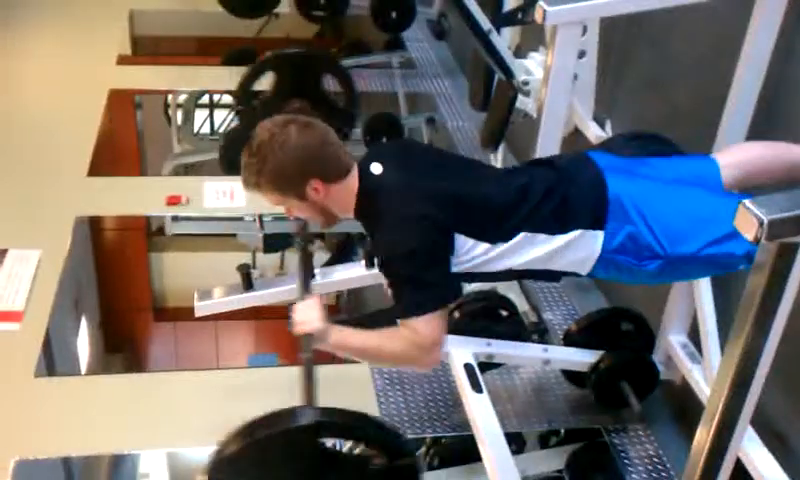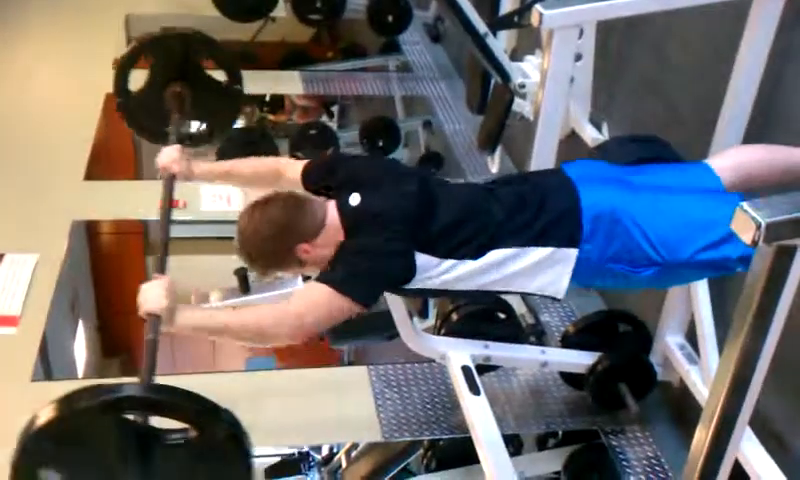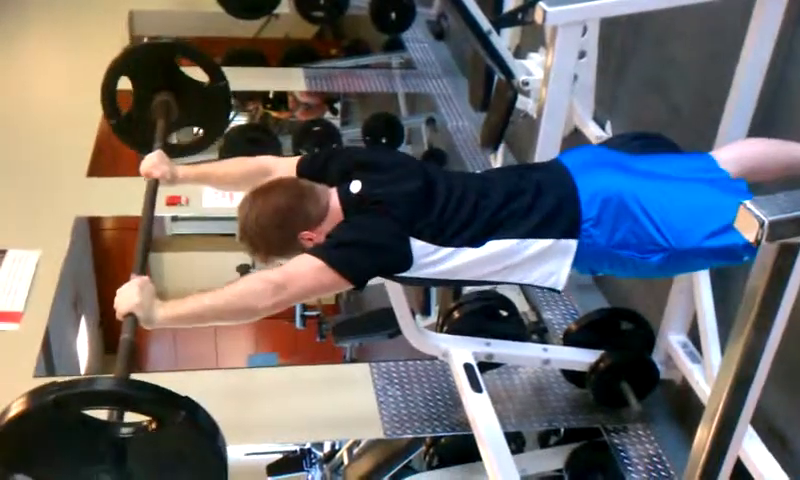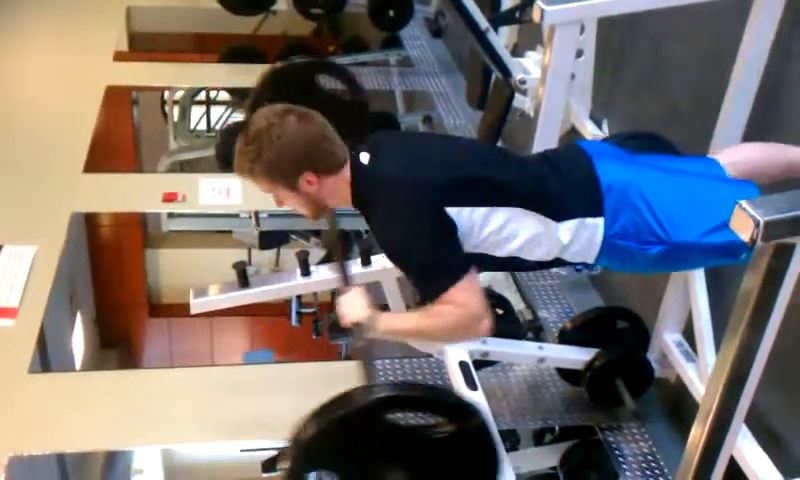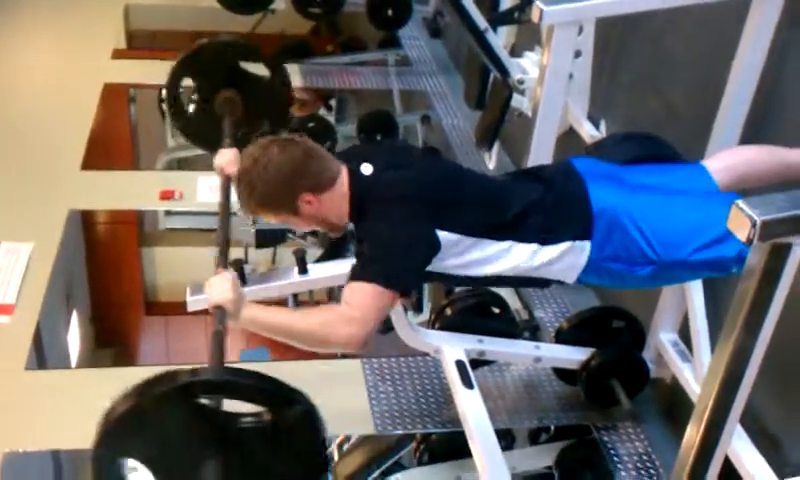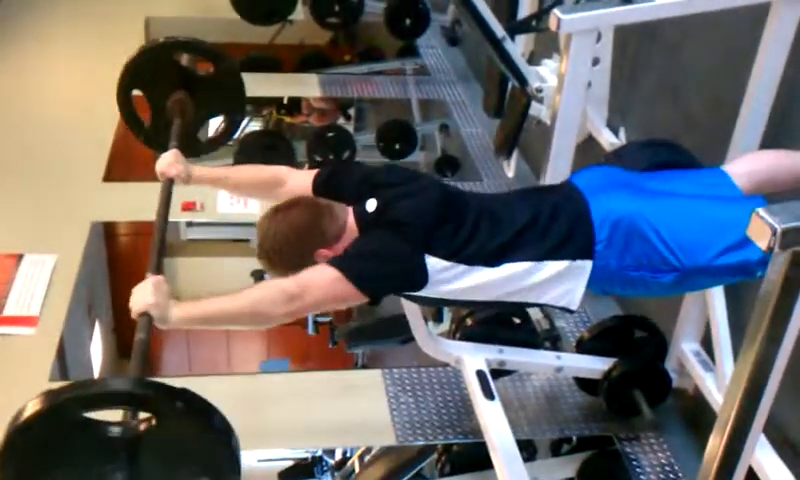
dt=0.7s
person 1, frame 1
left shoulder: (403, 234)
right shoulder: (380, 158)
left elbow: (423, 349)
left wrist: (326, 334)
right wrist: (284, 159)
left hip: (608, 229)
right hip: (583, 180)
right knee: (725, 175)
person 1, frame 2
left shoulder: (376, 245)
right shoulder: (351, 175)
left elbow: (292, 321)
right elbow: (280, 170)
left wrist: (177, 314)
right wrist: (195, 168)
left hip: (587, 237)
right hip: (569, 190)
right knee: (717, 178)
person 1, frame 3
left shoulder: (373, 233)
right shoulder: (350, 168)
left elbow: (274, 291)
right elbow: (268, 168)
left wrist: (157, 311)
right wrist: (179, 171)
left hip: (590, 225)
right hip: (574, 177)
right knee: (722, 171)
person 1, frame 4
left shoulder: (403, 218)
right shoulder: (372, 152)
left elbow: (472, 319)
left wrist: (374, 320)
left hip: (603, 216)
right hip: (585, 170)
right knee: (719, 173)
person 1, frame 5
left shoulder: (392, 224)
right shoulder: (362, 162)
left elbow: (348, 330)
right elbow: (310, 164)
left wrist: (243, 310)
right wrist: (249, 171)
left hip: (593, 236)
right hip: (571, 186)
left knee: (747, 233)
right knee: (711, 179)
person 1, frame 6
left shoulder: (390, 248)
right shoulder: (365, 184)
left elbow: (288, 301)
right elbow: (283, 179)
left wrist: (172, 311)
right wrist: (193, 173)
left hip: (604, 244)
right hip: (587, 198)
right knee: (733, 183)
